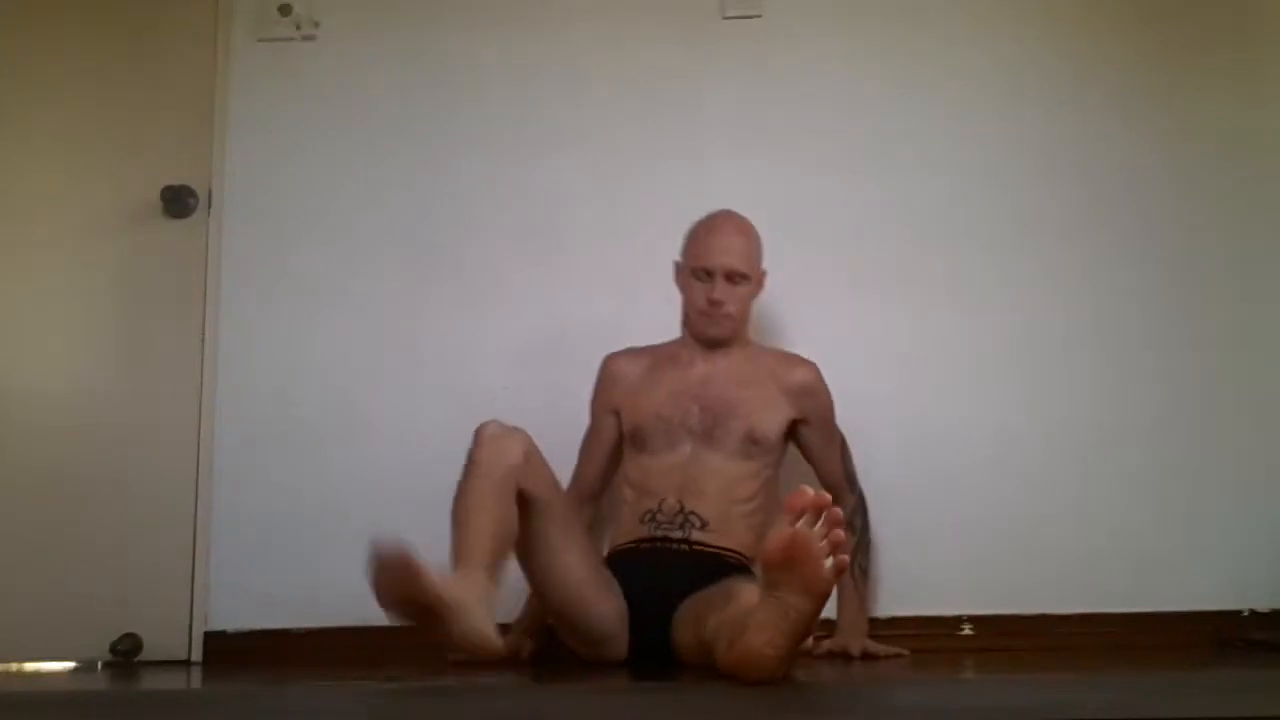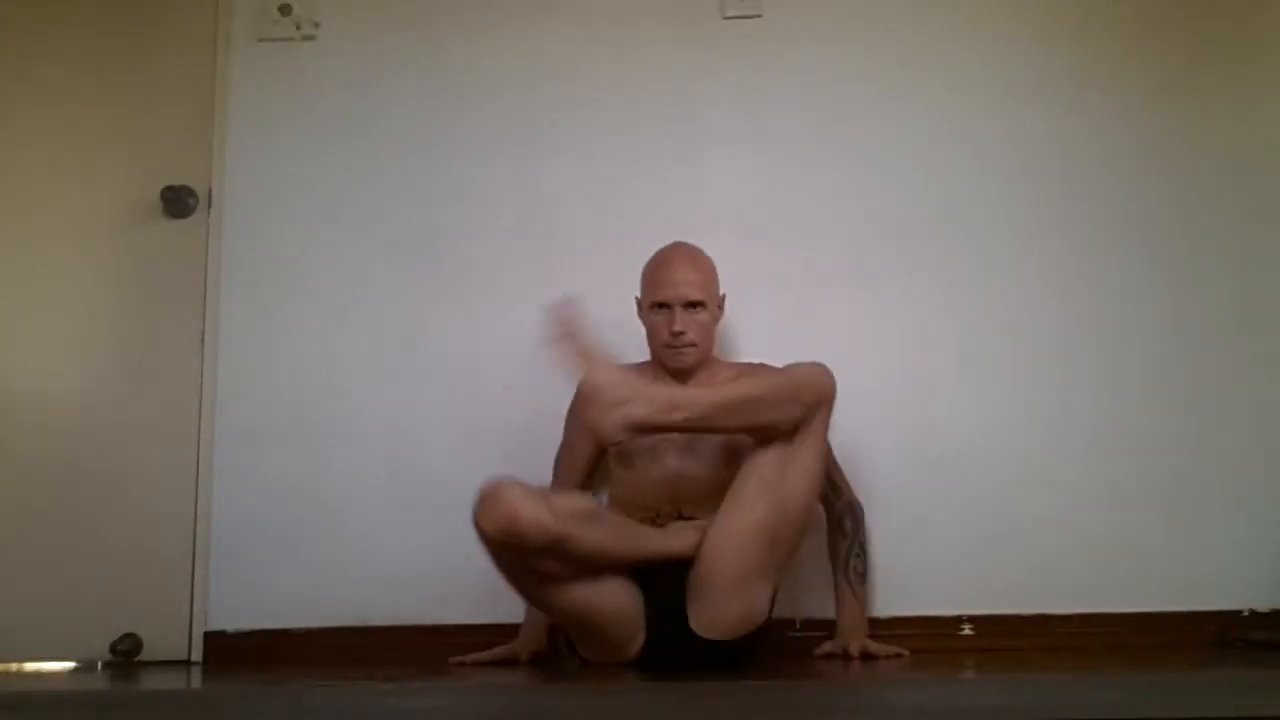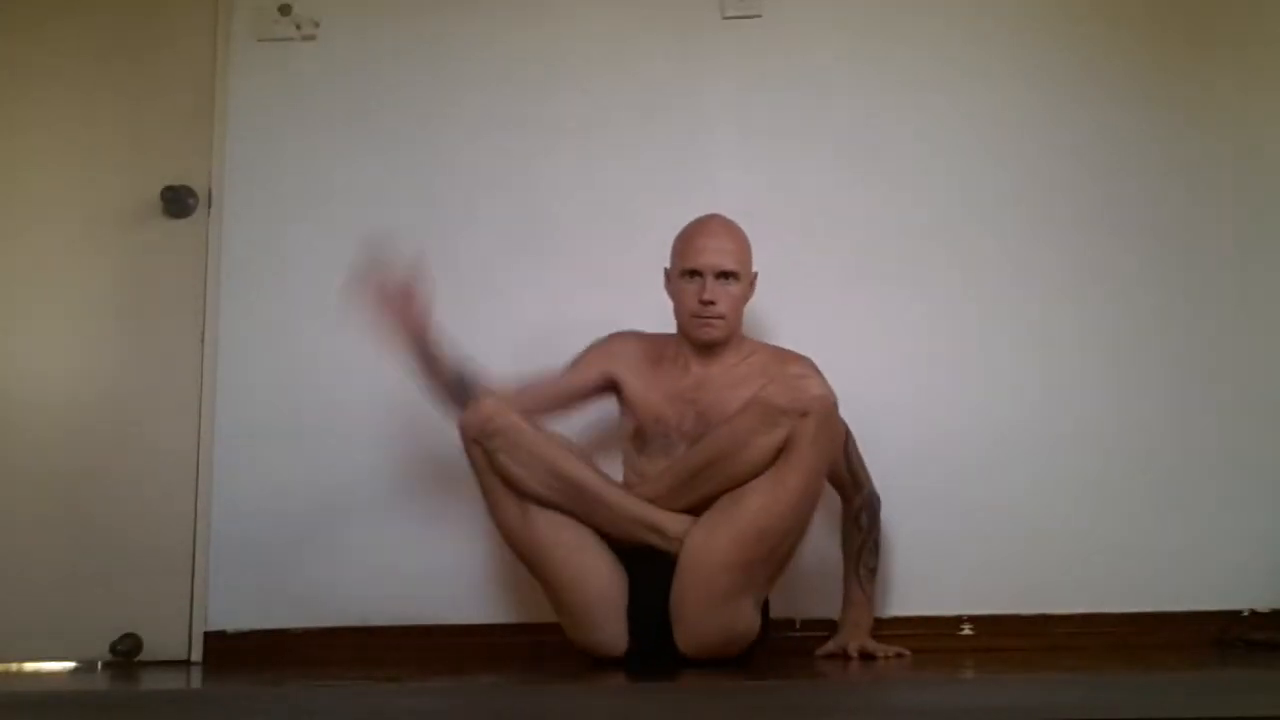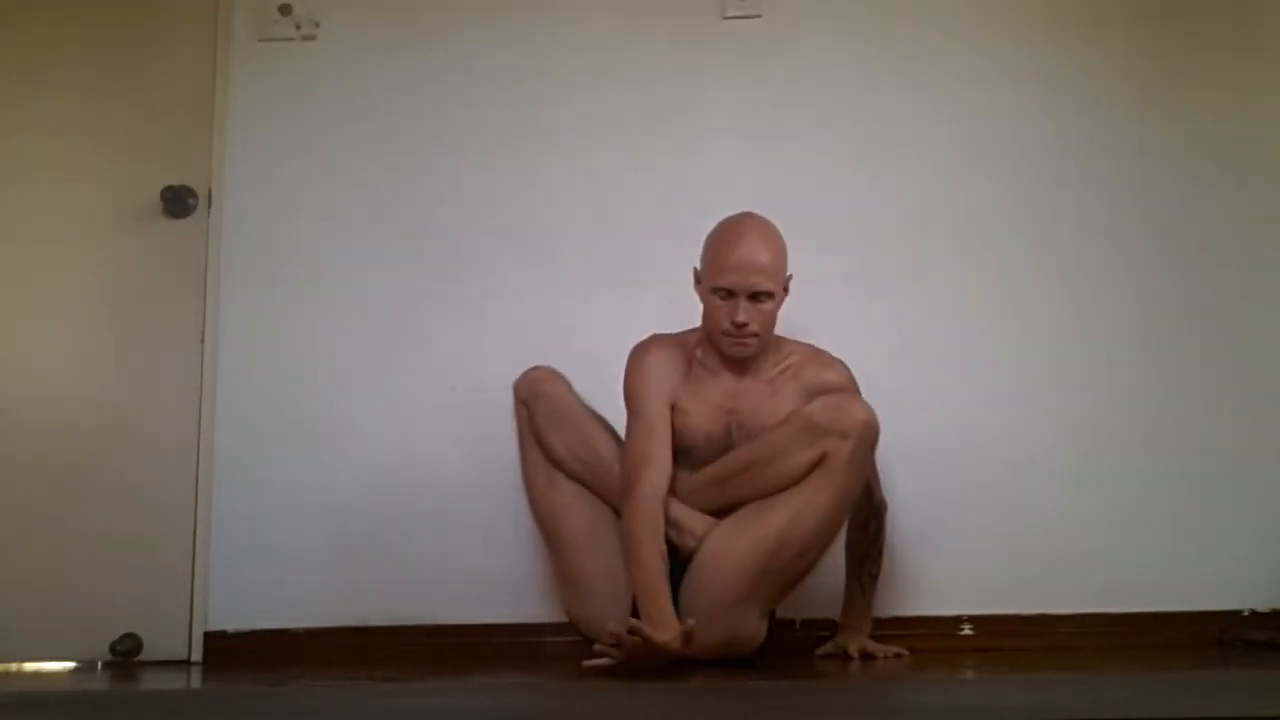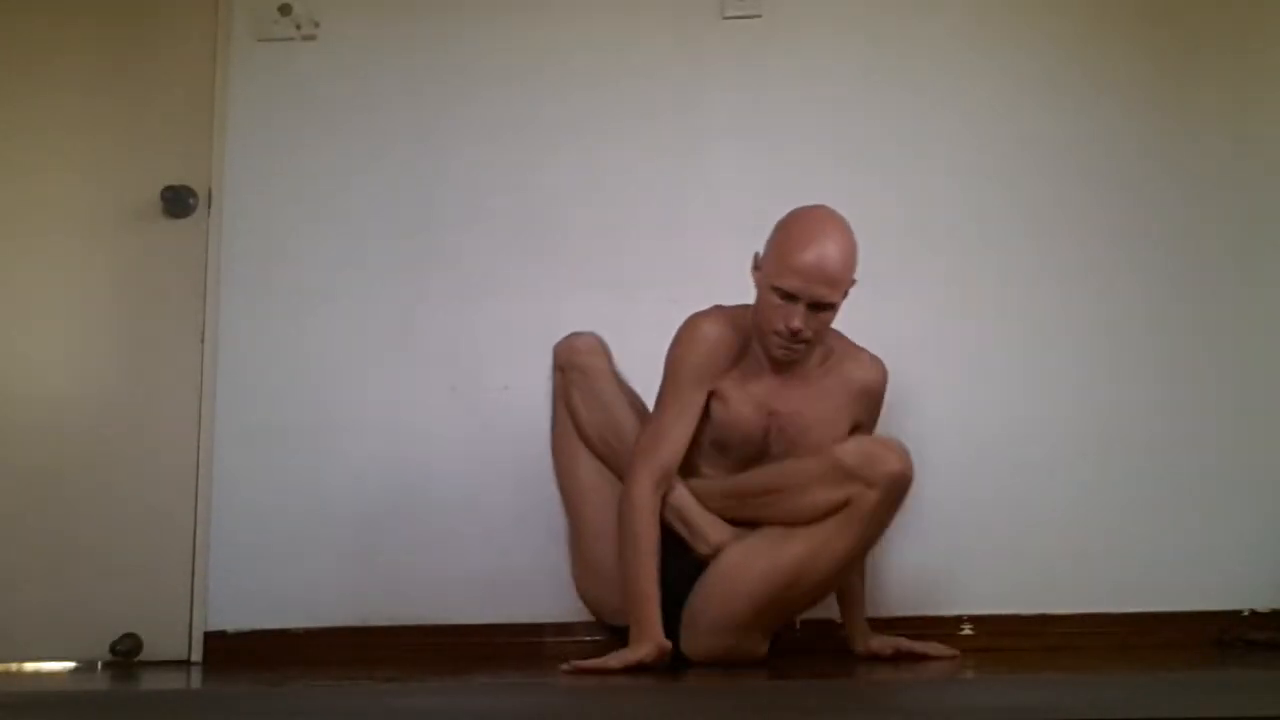
dt=0.7s
person 1, frame 1
left shoulder: (793, 382)
right shoulder: (624, 374)
left elbow: (847, 497)
right elbow: (583, 499)
left wrist: (852, 623)
right wrist: (529, 626)
left hip: (718, 595)
right hip: (611, 611)
right knee: (499, 442)
right ankle: (469, 608)
person 1, frame 2
left shoulder: (766, 391)
right shoulder: (599, 395)
left elbow: (841, 503)
right elbow: (556, 515)
left wrist: (852, 627)
right wrist: (532, 634)
left hip: (720, 615)
right hip: (622, 620)
left knee: (814, 382)
right knee: (501, 512)
person 1, frame 3
left shoulder: (788, 376)
right shoulder: (628, 358)
left elbow: (859, 494)
right elbow: (499, 404)
left wrist: (856, 623)
right wrist: (420, 335)
left hip: (713, 620)
right hip: (614, 616)
left knee: (810, 403)
right knee: (484, 420)
right ankle: (668, 528)
person 1, frame 4
left shoulder: (820, 379)
right shoulder: (659, 362)
left elbow: (865, 503)
right elbow: (644, 495)
left wrist: (855, 626)
right wrist: (659, 624)
left hip: (719, 613)
right hip: (623, 605)
left knee: (850, 420)
right knee: (538, 387)
person 1, frame 5
left shoulder: (862, 380)
right shoulder: (714, 337)
left elbow: (842, 514)
right elbow: (644, 481)
left wrist: (857, 631)
right wrist: (644, 633)
left hip: (720, 621)
right hip: (629, 586)
left knee: (886, 464)
right knee: (580, 352)
